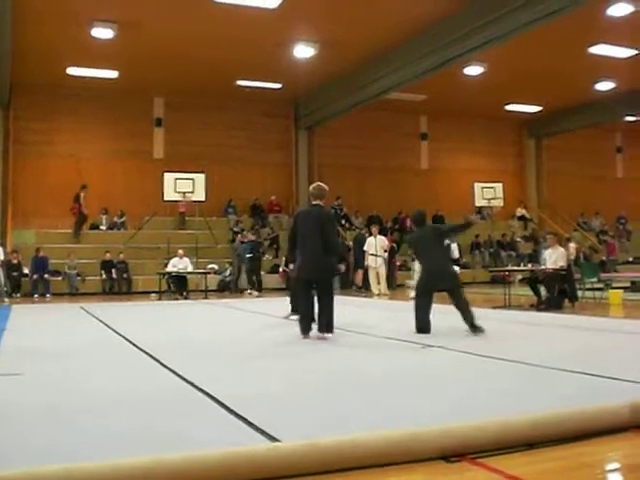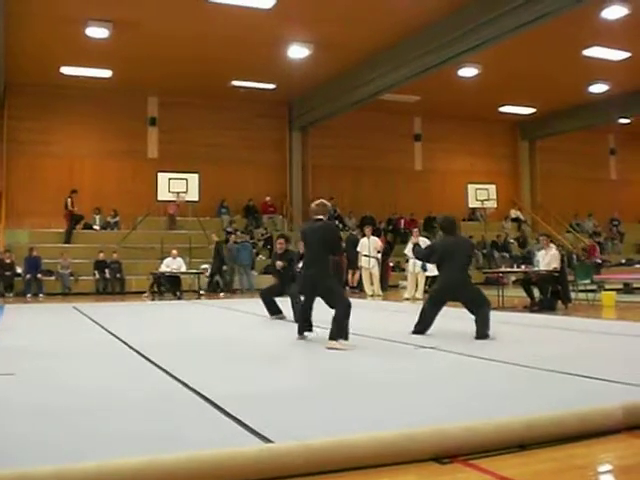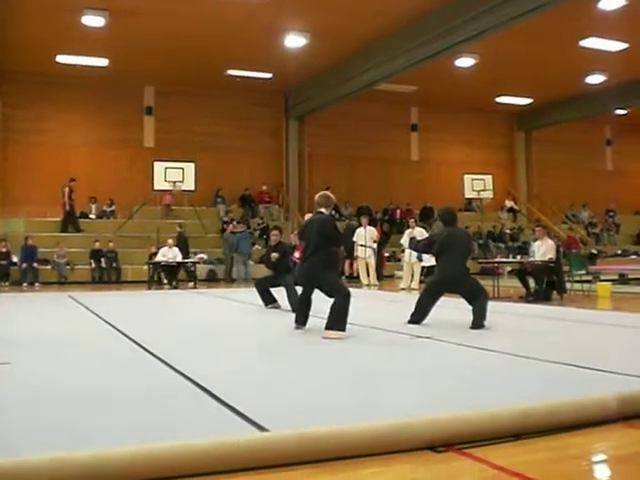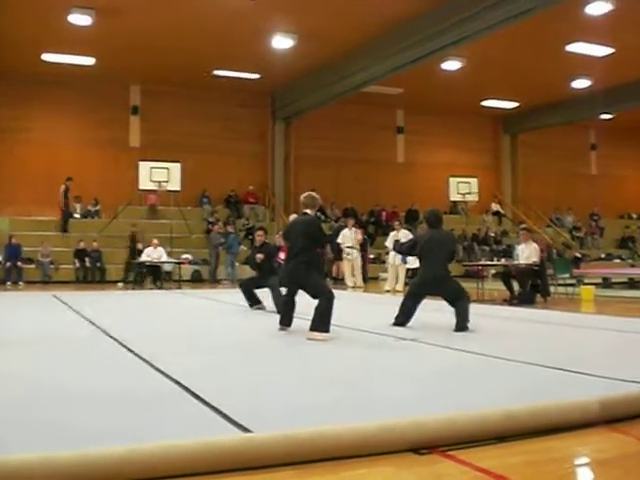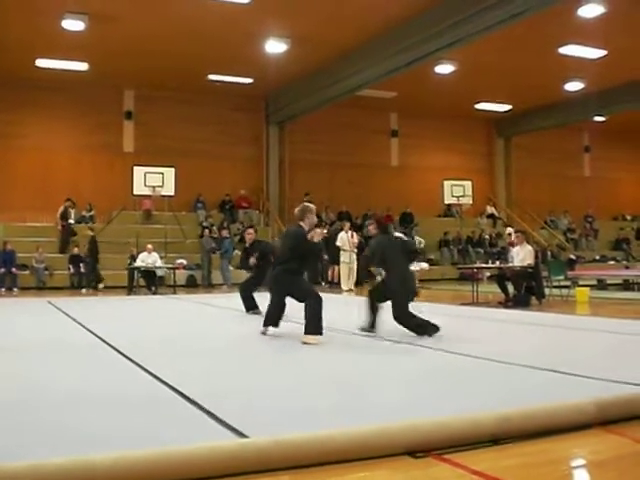
dt=0.7s
person 1, frame 1
left shoulder: (300, 214)
right shoulder: (327, 215)
left elbow: (292, 238)
right elbow: (332, 239)
left wrist: (294, 257)
right wrist: (339, 260)
left hip: (304, 263)
right hip: (323, 263)
left knee: (304, 298)
right knee: (325, 297)
left ankle: (305, 330)
right ankle: (323, 330)
person 1, frame 2
left shoulder: (306, 228)
right shoulder: (330, 227)
right elbow: (337, 250)
left hip: (308, 274)
right hip: (323, 274)
left knee: (307, 301)
right knee: (343, 304)
left ankle: (302, 331)
right ankle: (335, 339)
person 1, frame 3
left shoulder: (310, 220)
right shoulder: (328, 220)
left elbow: (301, 236)
right elbow: (338, 242)
left hip: (306, 266)
right hip: (319, 267)
left knee: (306, 292)
right knee: (343, 294)
left ankle: (300, 322)
right ankle: (332, 329)
person 1, frame 4
left shoulder: (294, 222)
right shoulder: (313, 221)
left elbow: (286, 236)
right elbow: (323, 244)
left hip: (291, 267)
right hip: (304, 268)
left knee: (290, 293)
right knee: (326, 295)
left ankle: (284, 323)
right ankle: (317, 330)
person 1, frame 5
left shoulder: (291, 231)
right shoulder: (300, 235)
right elbow: (315, 255)
left wrist: (310, 240)
right wrist: (316, 241)
left hip: (278, 273)
right hip: (289, 275)
left knee: (278, 298)
right knee: (314, 299)
left ankle: (267, 325)
right ankle: (310, 334)
person 2, frame 1
left shoulder: (412, 238)
right shoulder: (435, 229)
right elbow: (453, 230)
right wrist: (469, 222)
left hip: (428, 272)
right hip: (445, 269)
left knee: (422, 299)
right knee: (458, 298)
left ankle: (422, 328)
right ankle: (472, 325)
person 2, frame 2
left shoulder: (438, 244)
right shoulder: (467, 243)
left elbow: (422, 255)
right elbow: (469, 260)
left wrist: (415, 244)
left hip: (444, 283)
right hip: (463, 282)
left knee: (431, 304)
right knee: (482, 305)
left ankle: (419, 329)
right ankle: (482, 333)
person 2, frame 3
left shoulder: (437, 236)
right shoulder: (465, 235)
left elbow: (420, 247)
right elbow: (468, 252)
left wrist: (412, 240)
left hip: (442, 275)
right hip: (460, 274)
left knee: (427, 295)
right knee: (480, 296)
left ankle: (415, 318)
right ankle: (477, 322)
person 2, frame 4
left shoulder: (421, 237)
right shoulder: (450, 236)
left elbow: (402, 249)
right elbow: (452, 256)
left wrist: (396, 244)
left hip: (424, 276)
right hip: (442, 276)
left knee: (411, 298)
right knee: (461, 298)
left ankle: (399, 321)
right ankle: (461, 324)
person 2, frame 5
left shoulder: (376, 242)
right shoulder: (396, 239)
left elbow: (366, 260)
right elbow: (413, 251)
left hip: (399, 281)
right hip: (400, 279)
left knee: (400, 314)
right knee: (373, 294)
left ankle: (430, 329)
right ankle: (371, 325)
